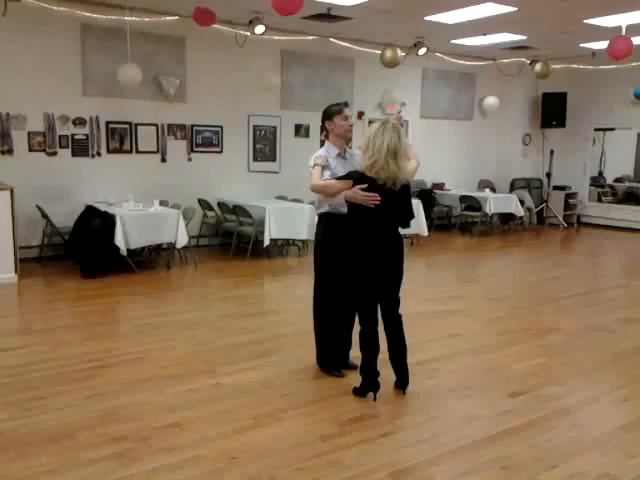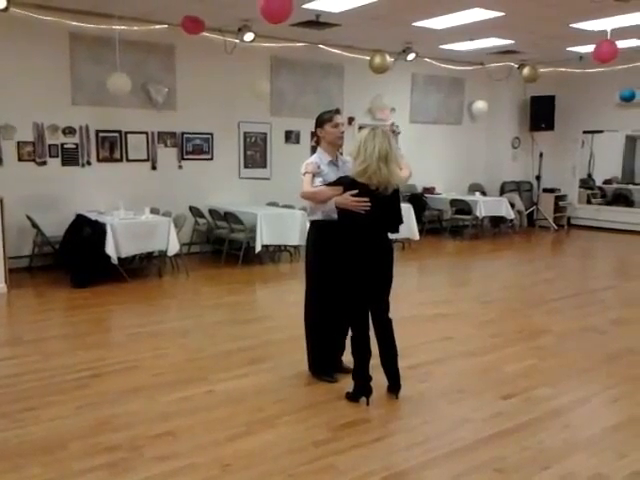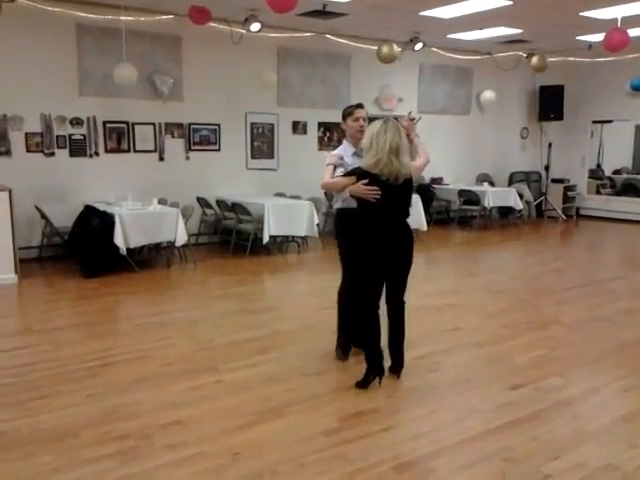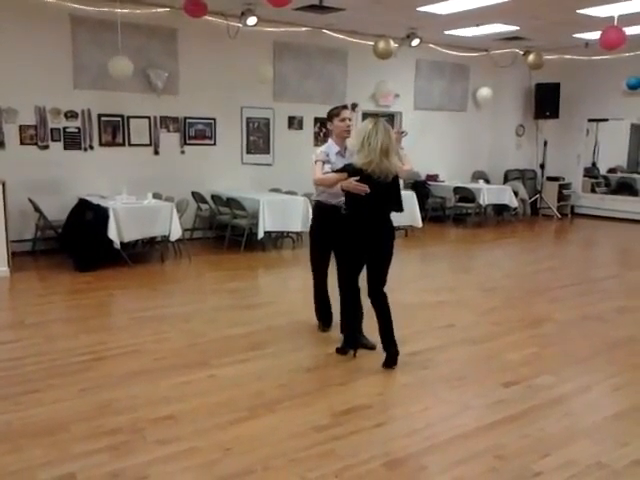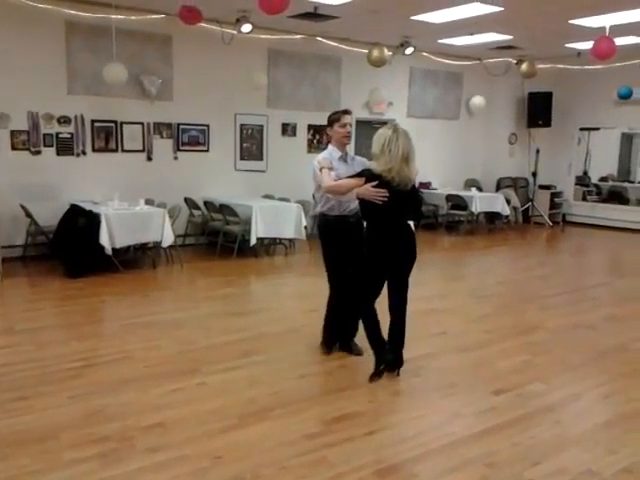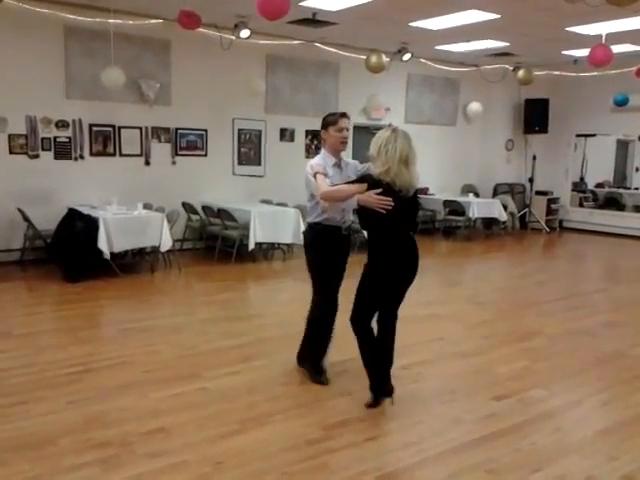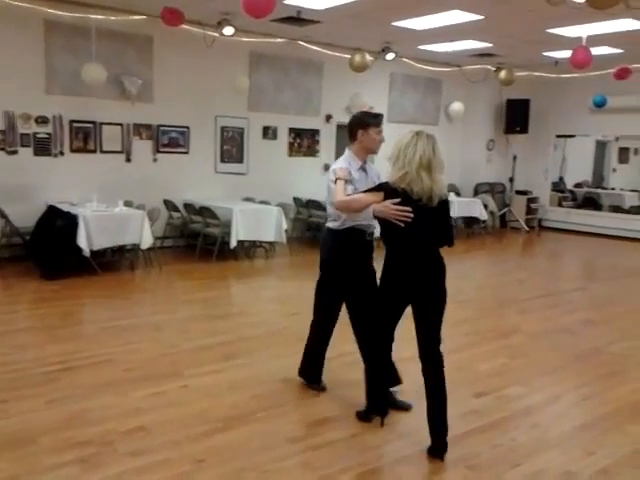
dt=0.7s
person 1, frame 1
left shoulder: (359, 178)
right shoulder: (403, 177)
left elbow: (317, 186)
right elbow: (414, 159)
left wrist: (319, 164)
right wrist: (399, 134)
left hip: (365, 255)
right hip: (392, 253)
left knee: (368, 317)
right knee: (392, 313)
left ankle: (369, 381)
right ankle: (402, 377)
person 1, frame 2
left shoulder: (349, 184)
right shoulder: (393, 183)
left elbow: (308, 193)
right elbow: (407, 169)
left wrist: (309, 172)
right wrist: (390, 144)
left hip: (356, 259)
right hip: (382, 257)
left knee: (359, 321)
right knee: (382, 317)
left ankle: (362, 385)
right ankle: (394, 381)
person 1, frame 3
left shoulder: (363, 173)
right shoulder: (407, 172)
left elbow: (327, 185)
right elbow: (425, 157)
left wrist: (332, 164)
right wrist: (412, 133)
left hip: (373, 245)
right hip: (401, 243)
left knee: (368, 304)
right knee: (396, 301)
left ankle: (374, 366)
right ankle: (397, 363)
person 1, frame 4
left shoulder: (354, 170)
right shoulder: (392, 170)
left elbow: (319, 181)
right elbow: (408, 166)
right wrist: (396, 146)
left hip: (357, 236)
right hip: (383, 235)
left knee: (350, 286)
right knee: (378, 291)
left ankle: (350, 342)
right ankle: (391, 349)
person 1, frame 5
left shoulder: (372, 175)
right shoulder: (408, 178)
left elbow: (329, 187)
right elbow: (414, 212)
left wrist: (325, 167)
left hip: (379, 246)
right hip: (405, 244)
left knee: (366, 300)
right knee: (398, 301)
left ankle: (382, 355)
right ankle: (395, 358)
person 1, frame 6
left shoulder: (373, 181)
right shoulder: (409, 184)
left elbow: (326, 194)
left wrist: (319, 173)
left hip: (384, 259)
right hip: (408, 257)
left knee: (360, 318)
right knee: (388, 316)
left ankle: (379, 385)
right ankle: (383, 380)
person 1, frame 7
left shoulder: (390, 191)
right shoulder: (439, 195)
left elbow: (341, 203)
right elbow: (445, 238)
left wrist: (341, 178)
left hip: (398, 277)
right hip: (431, 277)
left knee: (382, 340)
right knee: (431, 352)
left ankle: (376, 405)
right ankle: (439, 438)
person 2, frame 1
left shoulder: (356, 157)
right shoulder: (321, 157)
right elbow: (323, 189)
right wrist: (347, 195)
right hip: (332, 227)
left knee: (349, 293)
right knee: (328, 294)
left ankle: (342, 354)
right ankle: (326, 358)
person 2, frame 2
left shoulder: (348, 164)
right shoulder: (314, 164)
right elbow: (314, 196)
right wrist: (338, 201)
right hip: (323, 234)
left knee: (344, 298)
right knee: (320, 300)
left ankle: (334, 357)
right ankle: (319, 363)
person 2, frame 3
right shoulder: (338, 156)
right elbow: (327, 185)
right wrist: (351, 190)
right hip: (348, 220)
right knee: (352, 278)
right ankle: (344, 340)
person 2, frame 4
left shoulder: (355, 154)
right shoulder: (323, 152)
right elbow: (318, 179)
right wrist: (343, 185)
left hip: (347, 216)
right hip: (325, 215)
left knee: (348, 273)
right knee: (320, 270)
left ankle: (354, 330)
right ankle: (324, 318)
person 2, frame 5
left shoulder: (358, 162)
right shoulder: (323, 161)
right elbow: (332, 190)
right wrist: (359, 192)
left hip: (354, 224)
right hip: (332, 226)
left knee: (356, 283)
right knee: (340, 284)
left ankle: (346, 336)
right ankle: (330, 336)
person 2, frame 6
left shoulder: (352, 167)
right shoulder: (315, 166)
right elbow: (327, 199)
right wrist: (361, 199)
left hip: (342, 236)
right hip: (321, 237)
left knee: (327, 300)
right knee: (326, 301)
left ankle: (308, 355)
right ankle: (314, 360)
person 2, frame 7
left shoulder: (371, 170)
right shoulder: (341, 169)
left elbow: (385, 199)
right elbow: (342, 208)
right wrist: (376, 210)
left hip: (360, 245)
right hip: (341, 245)
left knee: (367, 317)
right knee: (327, 311)
right ankle: (310, 371)
